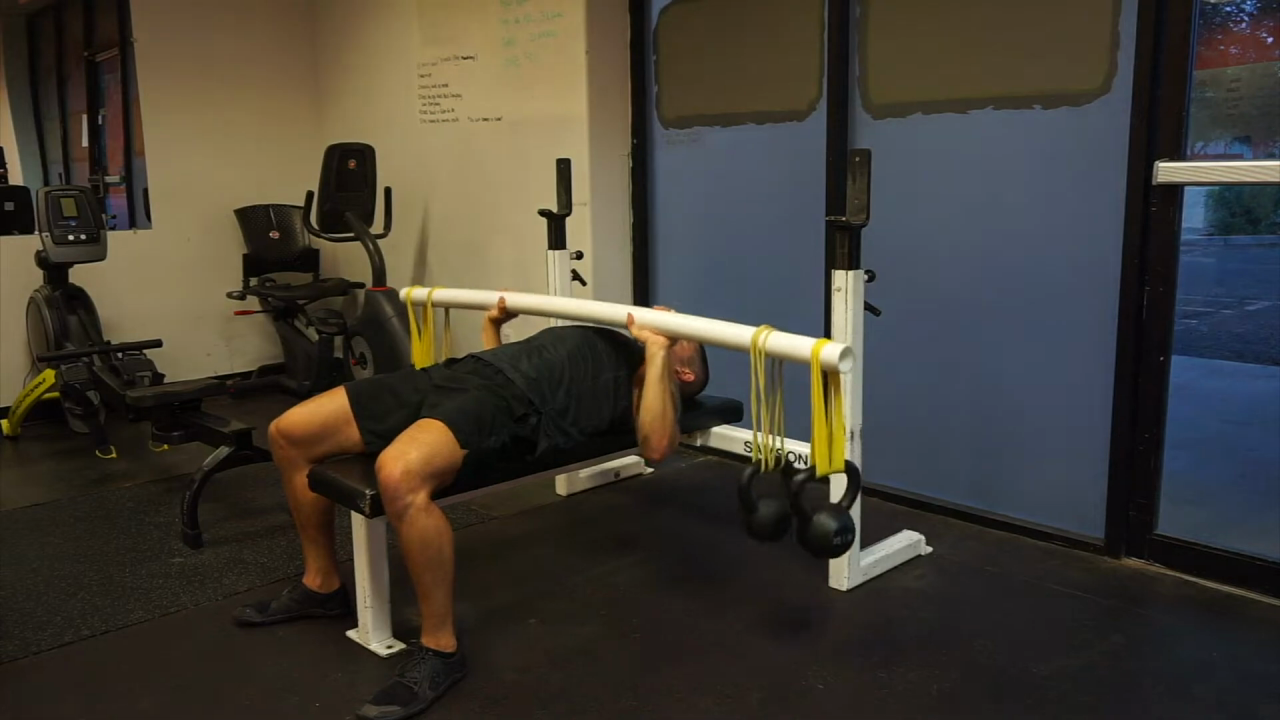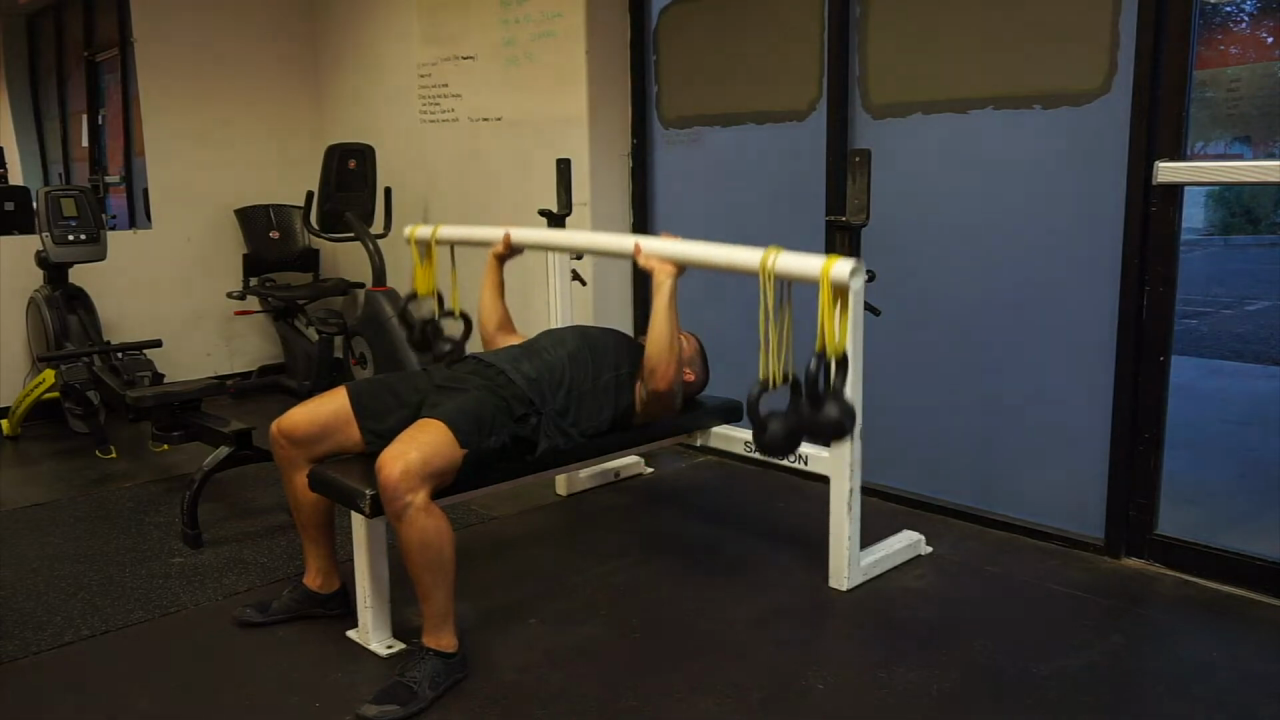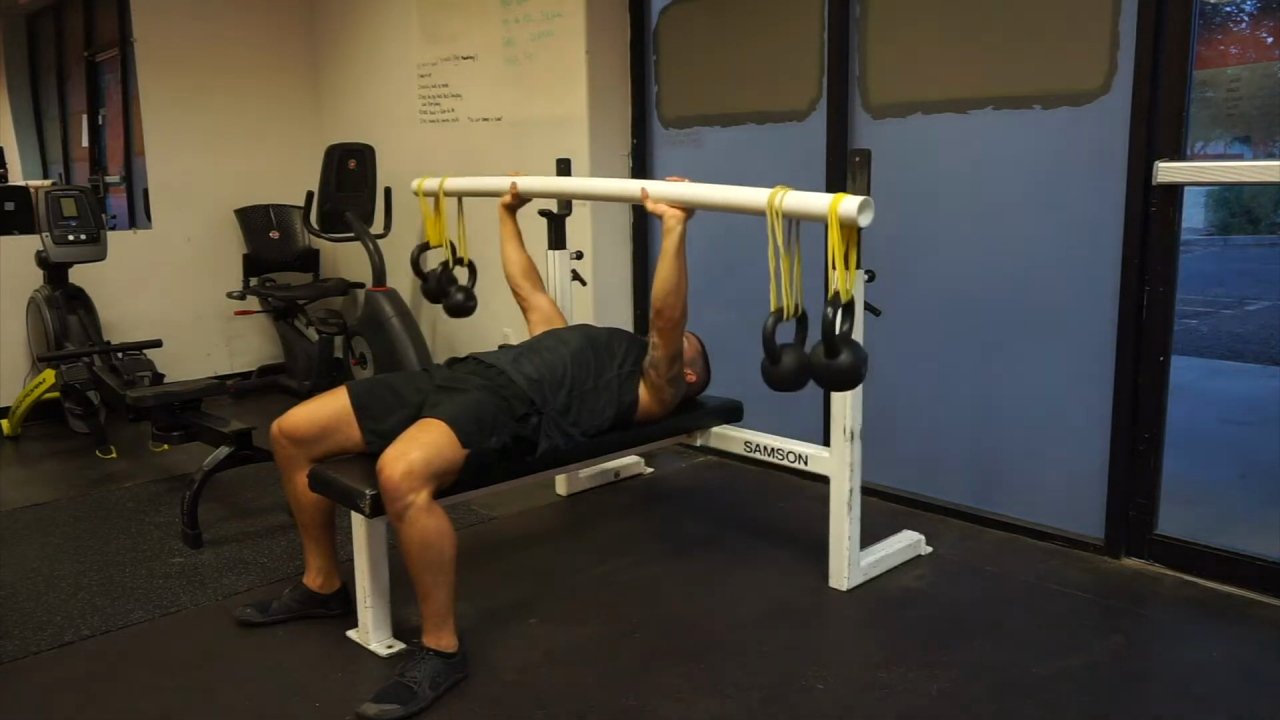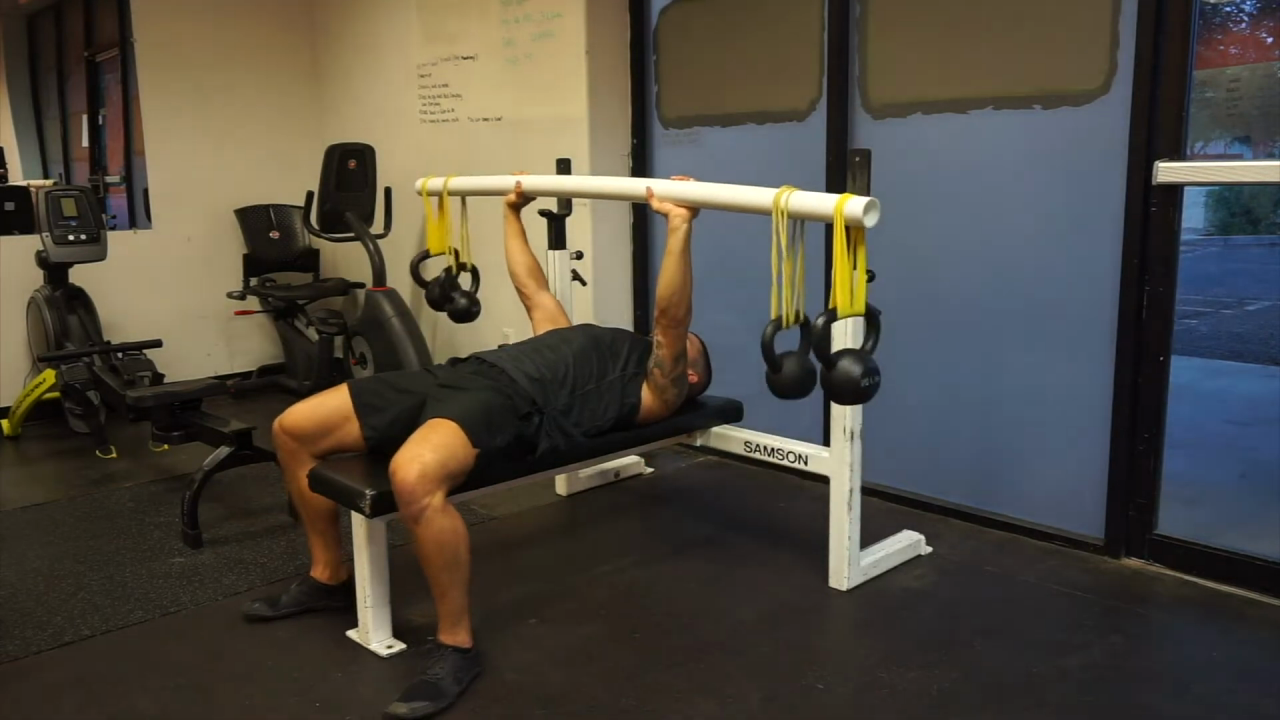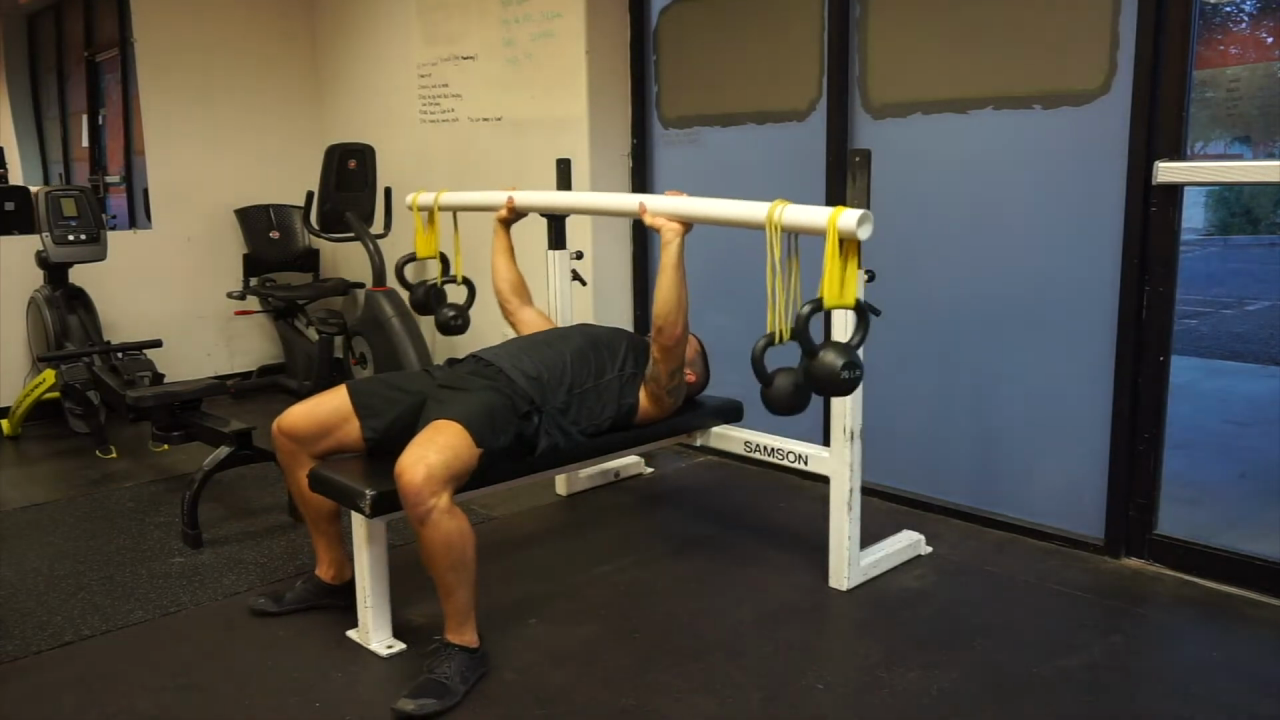
dt=0.4s
person 1, frame 1
left shoulder: (651, 377)
right shoulder: (602, 349)
left elbow: (656, 445)
left wrist: (657, 348)
right wrist: (493, 324)
left hip: (510, 401)
left knee: (400, 476)
right knee: (289, 433)
left ankle: (439, 650)
right ankle: (321, 585)
person 1, frame 2
left shoulder: (647, 382)
right shoulder: (599, 356)
left elbow: (662, 383)
right elbow: (497, 337)
left wrist: (665, 281)
right wrist: (496, 263)
left hip: (511, 402)
left knee: (400, 476)
right knee: (290, 433)
left ankle: (440, 649)
right ankle: (322, 584)
person 1, frame 3
left shoulder: (658, 386)
right shoulder: (590, 351)
left elbow: (668, 318)
right elbow: (528, 289)
left wrist: (674, 225)
right wrist: (508, 213)
left hip: (512, 402)
right hip: (460, 374)
left knee: (402, 476)
right knee: (290, 433)
left ankle: (441, 649)
right ankle: (321, 584)
person 1, frame 4
left shoulder: (660, 387)
right shoulder: (589, 347)
left elbow: (672, 318)
right elbow: (534, 289)
left wrist: (679, 226)
right wrist: (513, 212)
left hip: (512, 401)
right hip: (460, 374)
left knee: (415, 478)
right knee: (293, 429)
left ankle: (455, 647)
right ankle: (329, 577)
person 1, frame 5
left shoulder: (658, 391)
right shoulder: (589, 352)
left elbow: (669, 335)
right elbow: (517, 304)
left wrist: (672, 239)
right wrist: (502, 227)
left hip: (512, 399)
right hip: (460, 375)
left knee: (421, 480)
right knee: (291, 430)
left ankle: (462, 646)
right ankle: (333, 575)
